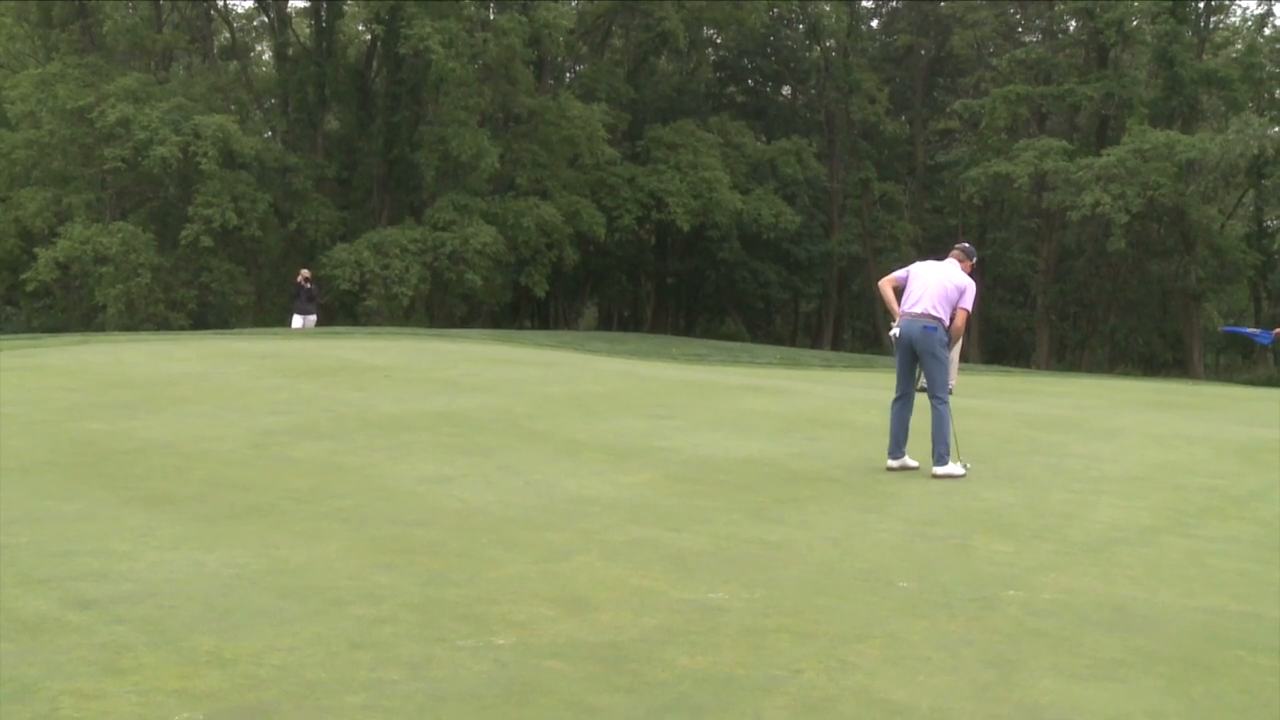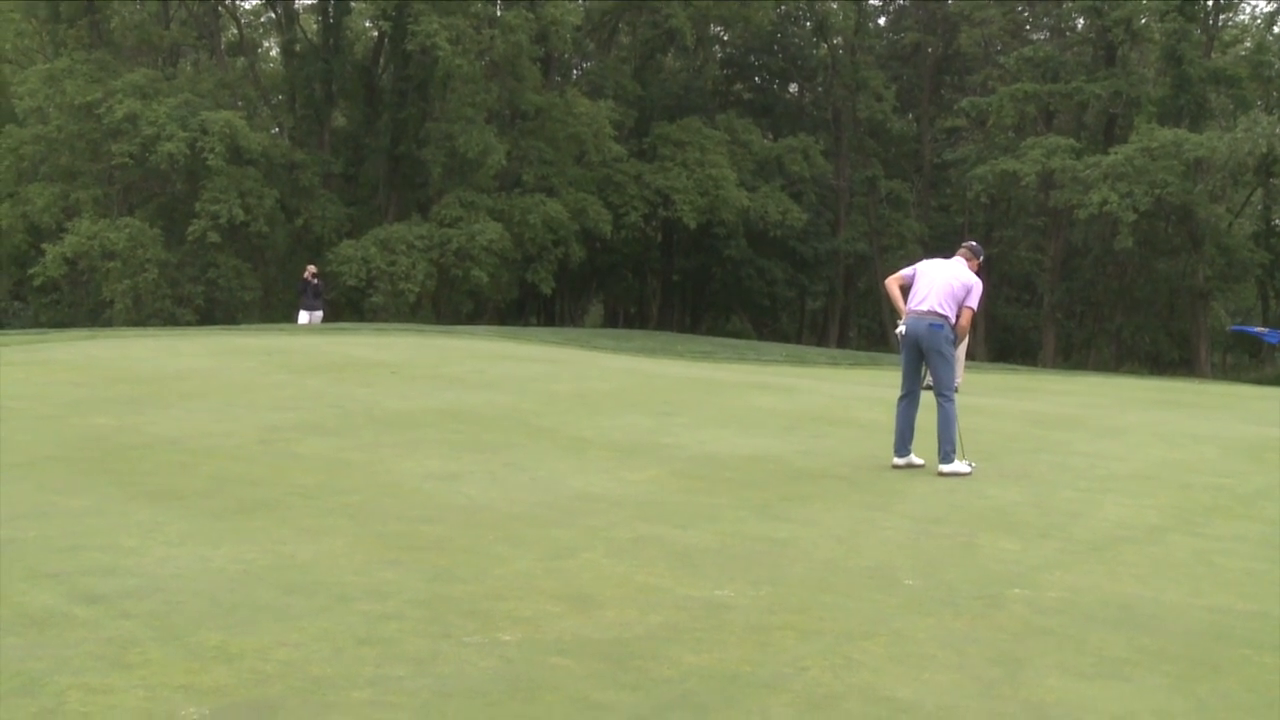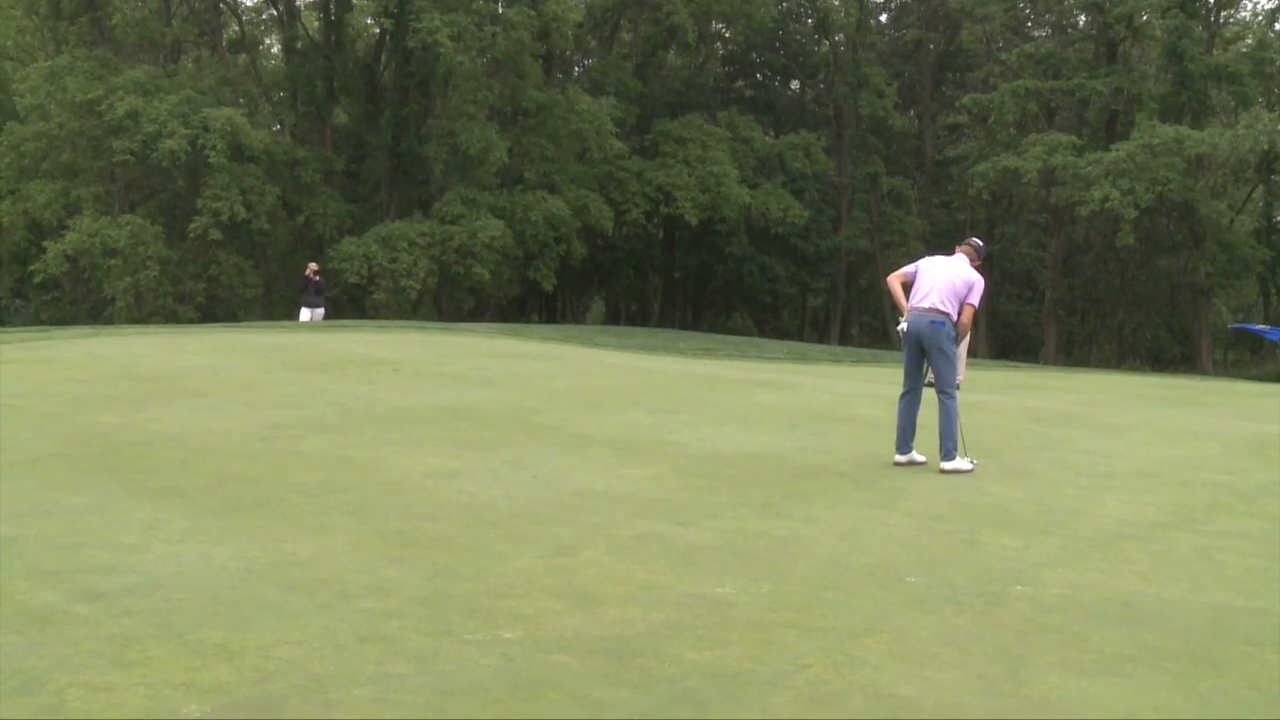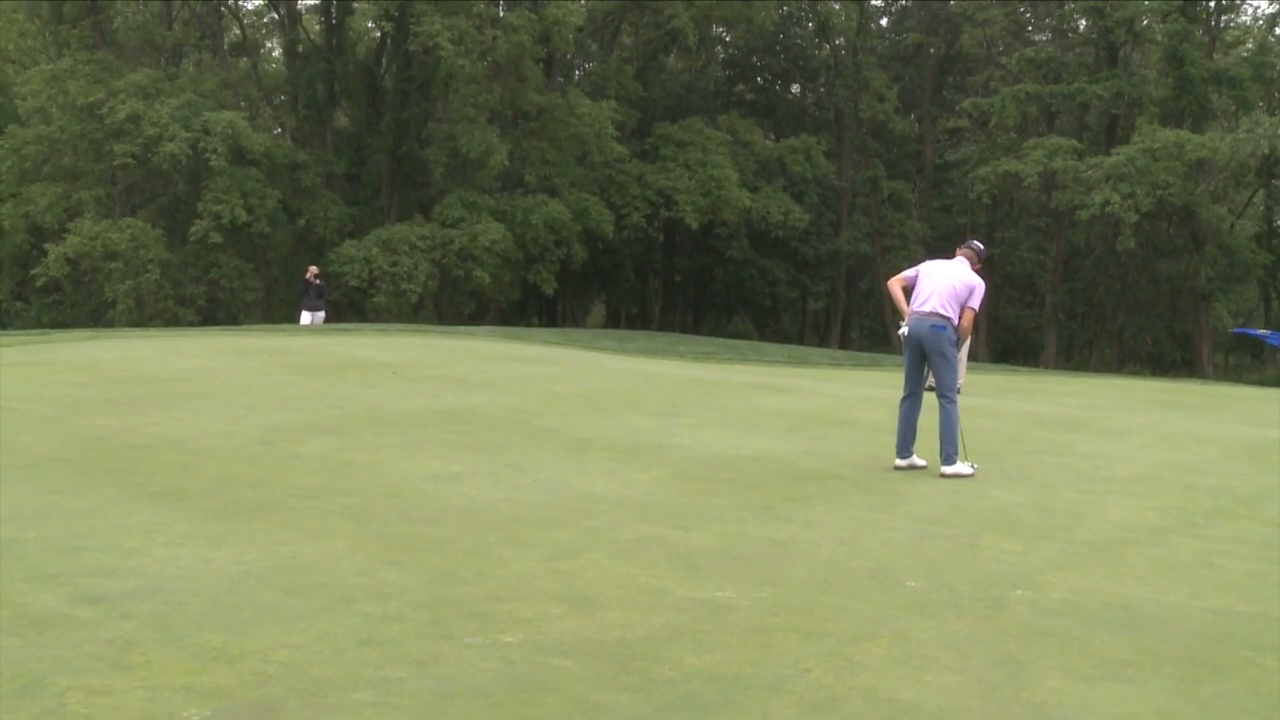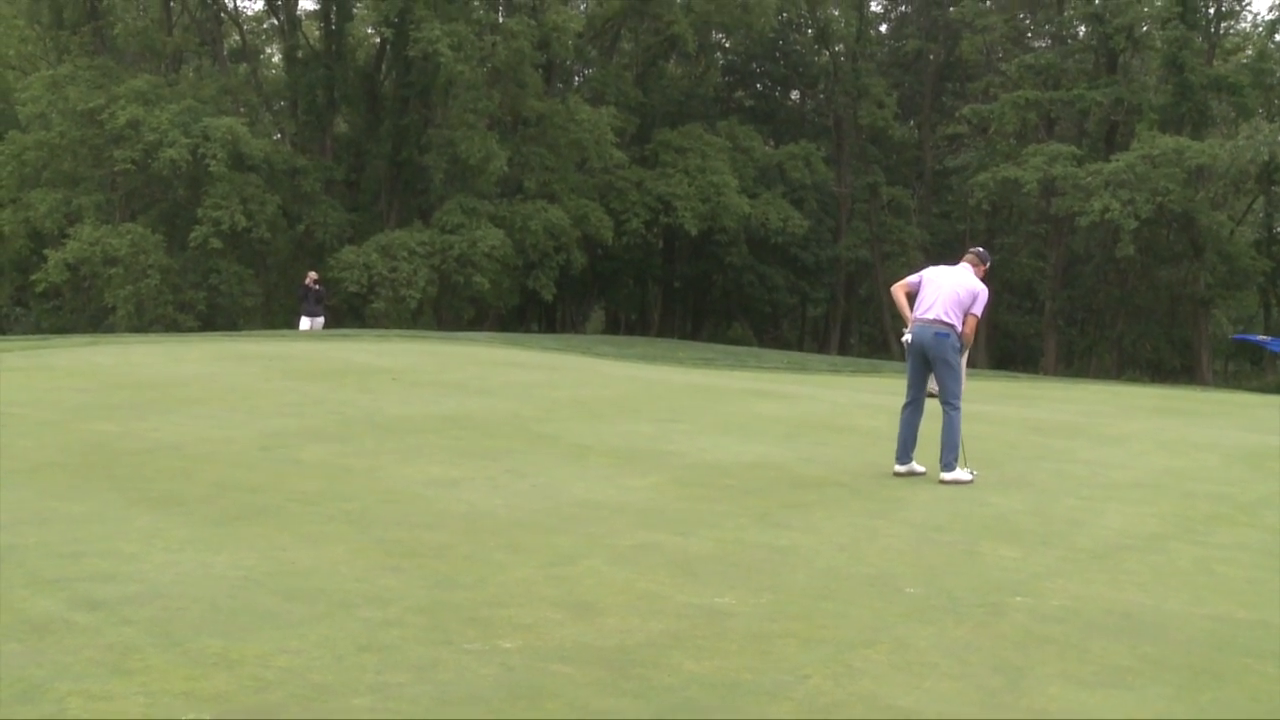
dt=0.4s
person 1, frame 1
left shoulder: (920, 266)
right shoulder: (966, 281)
left elbow: (884, 283)
right elbow: (958, 324)
left wrist: (898, 316)
right wrist: (947, 348)
left hip: (905, 327)
right hip: (931, 331)
left knee: (903, 394)
right knee: (939, 399)
left ankle: (896, 456)
right ankle: (941, 462)
person 1, frame 2
left shoulder: (927, 263)
right shoulder: (973, 280)
left elbow: (891, 282)
right elbow: (964, 323)
left wrist: (904, 314)
right wrist: (953, 347)
left hip: (911, 325)
right hip: (937, 329)
left knee: (909, 392)
right knee: (945, 397)
left ankle: (902, 454)
right ankle: (947, 460)
person 1, frame 3
left shoulder: (929, 260)
right shoulder: (975, 277)
left elbow: (893, 279)
right elbow: (965, 320)
left wrist: (906, 311)
right wrist: (955, 343)
left hip: (913, 322)
right hip: (939, 326)
left knee: (910, 389)
right knee: (946, 393)
left ankle: (903, 451)
right ankle: (949, 457)
person 1, frame 4
left shoulder: (930, 265)
right shoulder: (976, 281)
left elbow: (894, 283)
right elbow: (965, 324)
left wrist: (907, 316)
right wrist: (956, 348)
left hip: (914, 327)
right hip: (940, 330)
left knee: (911, 393)
right knee: (947, 398)
left ankle: (904, 455)
right ankle: (950, 462)
person 1, frame 5
left shoulder: (933, 271)
right shoulder: (979, 287)
left elbow: (897, 289)
right elbow: (968, 330)
left wrist: (911, 322)
right wrist: (960, 354)
left hip: (917, 333)
right hip: (943, 337)
left knee: (913, 399)
right knee: (951, 405)
left ankle: (903, 461)
right ankle: (949, 468)
